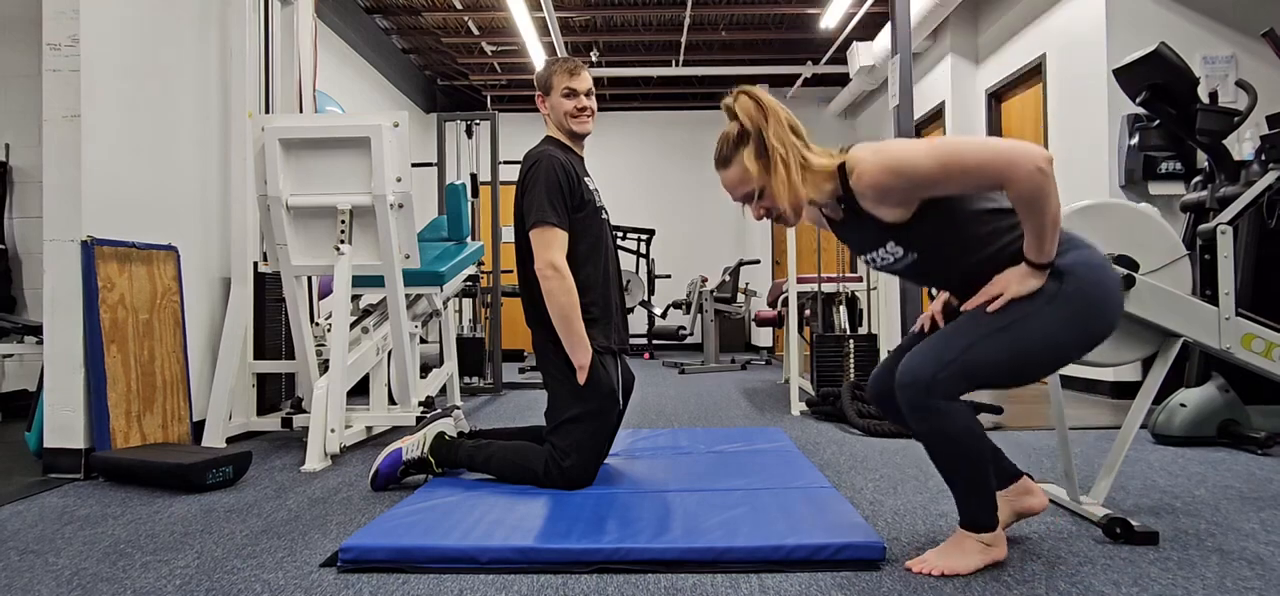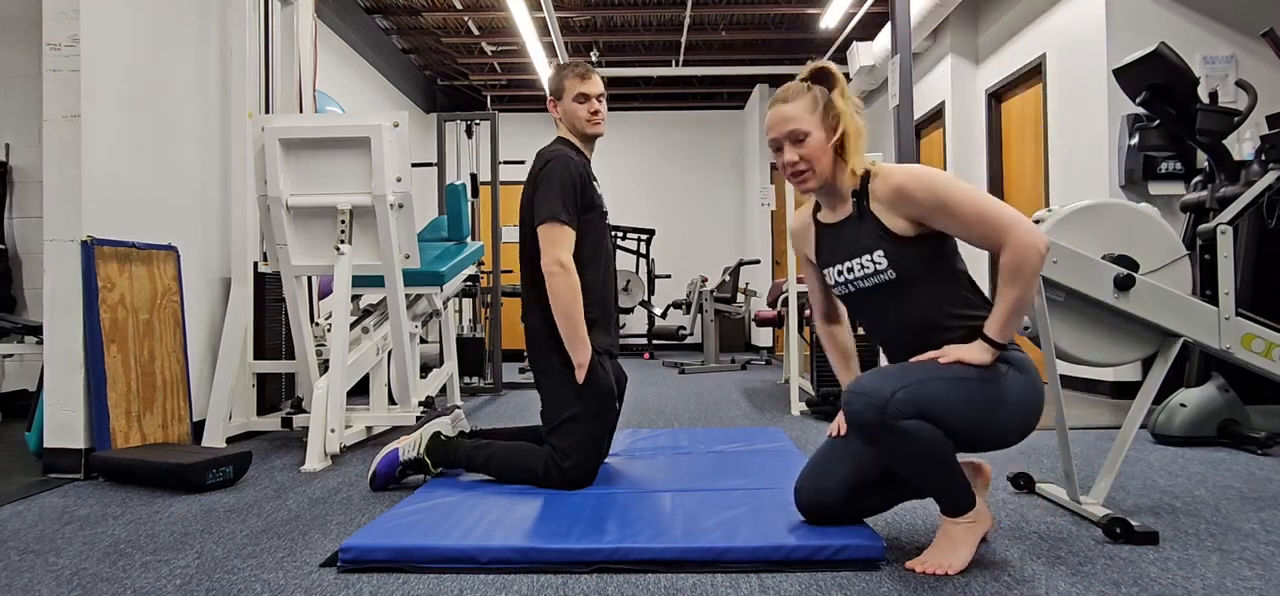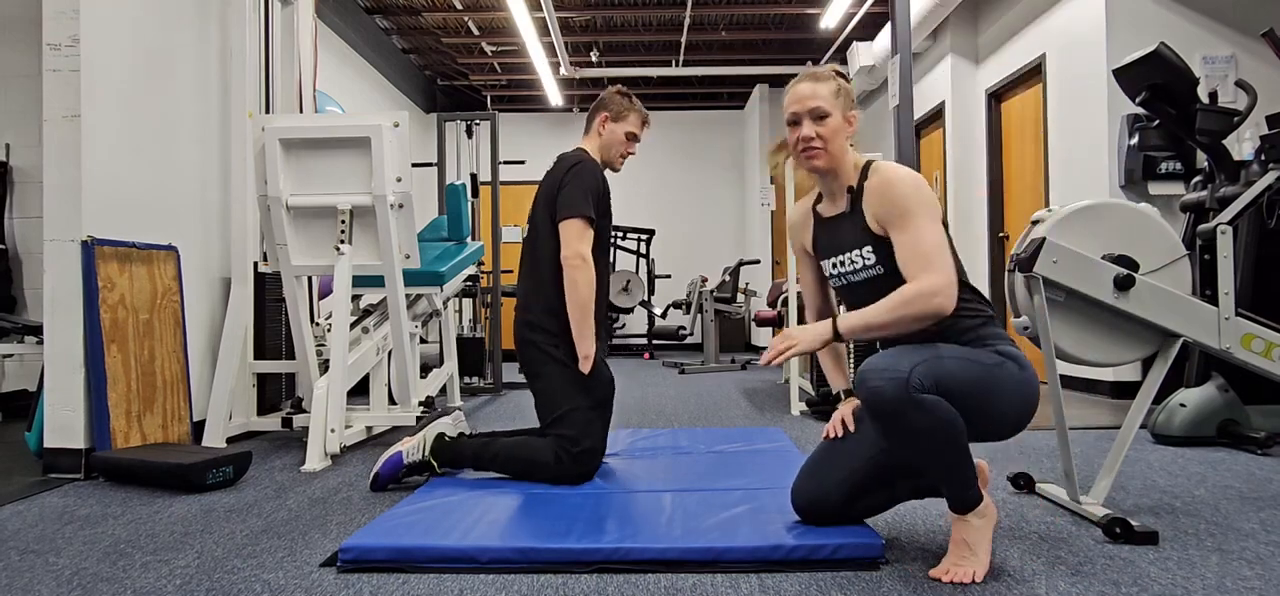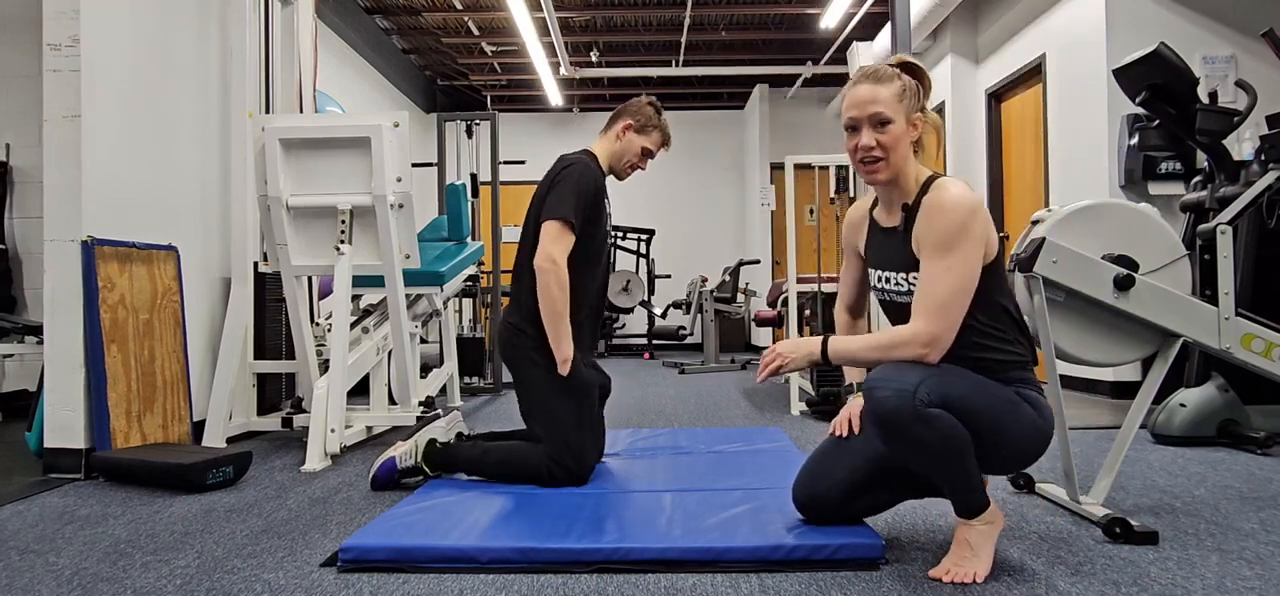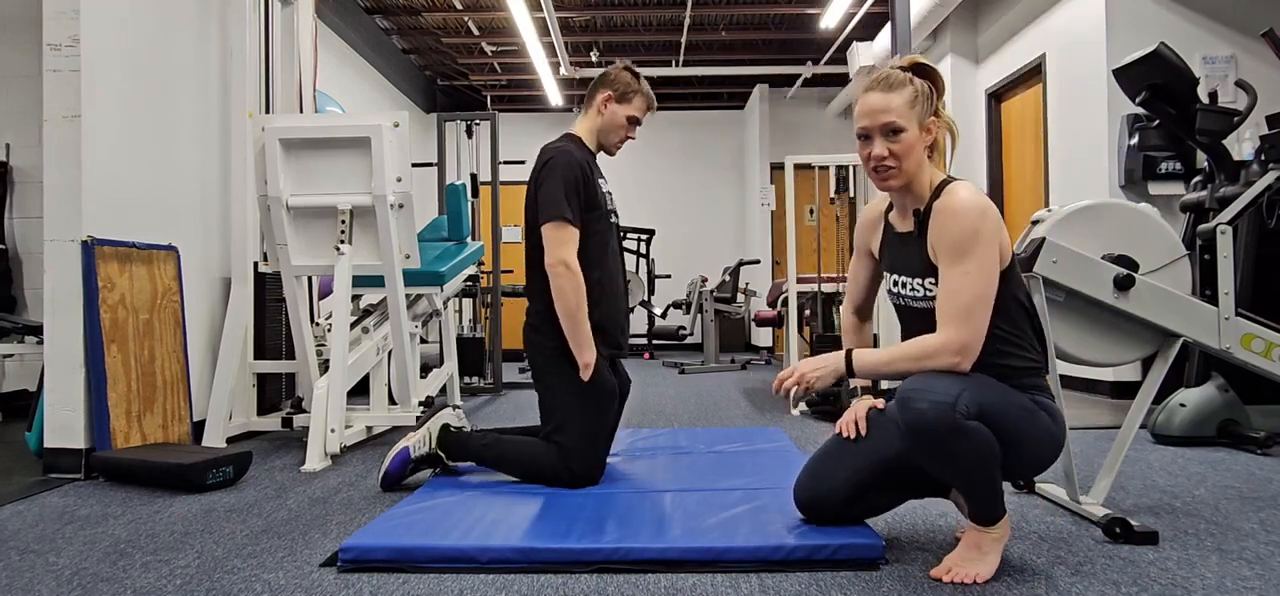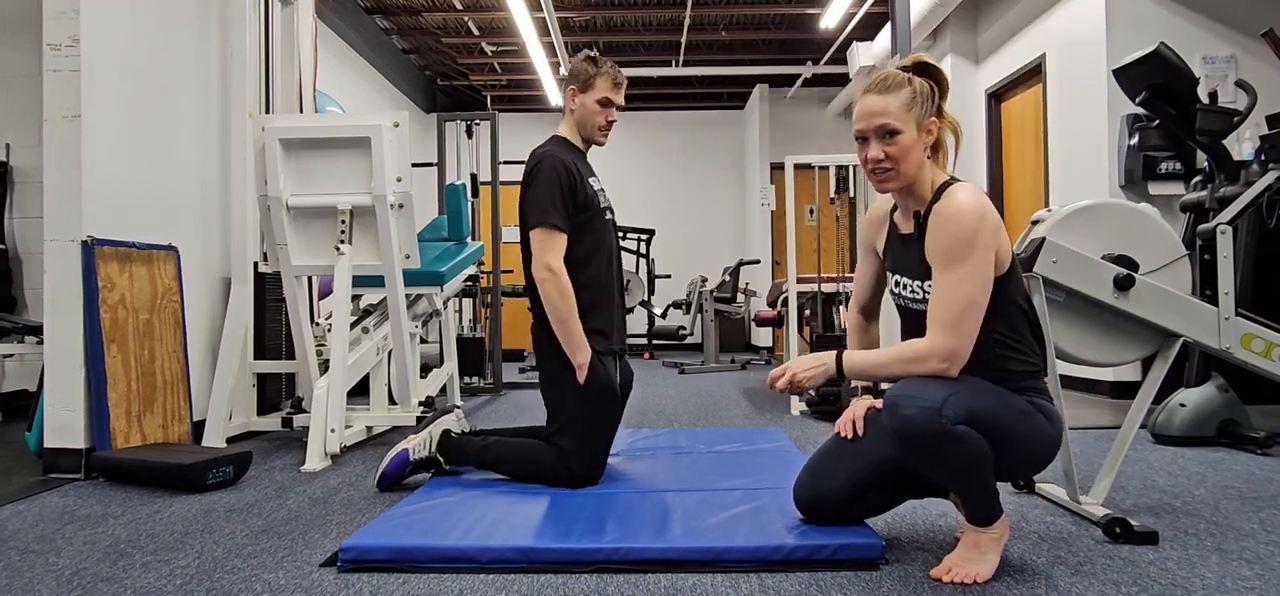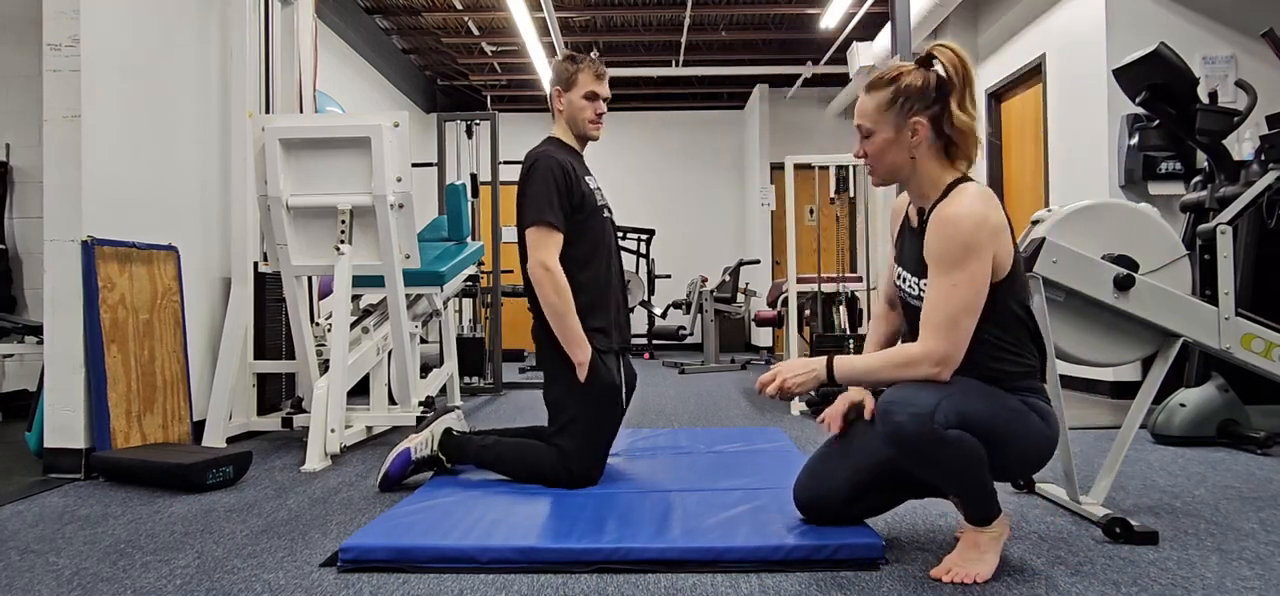
dt=0.5s
person 1, frame 1
left shoulder: (873, 172)
right shoulder: (819, 210)
left elbow: (1029, 163)
left wrist: (1036, 266)
right wrist: (944, 293)
left hip: (1072, 284)
left knee: (923, 383)
right knee: (886, 389)
left ankle: (981, 531)
right ankle: (1010, 488)
person 1, frame 2
left shoulder: (898, 187)
right shoulder: (803, 229)
left elbow: (1026, 243)
right elbow: (828, 319)
left wrist: (990, 343)
right wrist: (853, 393)
left hip: (995, 380)
right hip: (919, 382)
left knee: (872, 402)
right knee: (817, 497)
left ankle: (964, 511)
right ankle: (956, 474)
person 1, frame 3
left shoulder: (891, 183)
right shoulder: (802, 219)
left elbow: (935, 294)
right elbow: (818, 314)
left wrist: (831, 333)
right wrist: (845, 393)
left hip: (990, 370)
right hip: (915, 383)
left knee: (884, 378)
right knee: (815, 499)
left ankle: (972, 509)
right ankle: (954, 473)
person 1, frame 4
left shoulder: (951, 204)
right shoulder: (860, 218)
left elbow: (928, 340)
right elbow: (849, 311)
left wrist: (818, 348)
right wrist: (858, 392)
left hip: (1008, 406)
right hip: (928, 401)
left knee: (893, 389)
right knee: (815, 497)
left ankle: (978, 514)
right ankle: (957, 471)
person 1, frame 5
left shoulder: (962, 208)
right shoulder: (875, 219)
left elbow: (957, 348)
right elbow: (855, 312)
left wrist: (843, 364)
right wrist: (861, 392)
left hip: (1017, 412)
right hip: (937, 401)
left knee: (928, 399)
right knee: (817, 496)
left ankle: (990, 522)
right ankle: (962, 481)
person 1, frame 6
left shoulder: (961, 210)
right shoulder: (880, 218)
left elbow: (945, 353)
right elbow: (862, 311)
left wrist: (834, 364)
right wrist: (861, 392)
left hip: (1015, 412)
right hip: (934, 406)
left knee: (916, 404)
right knee: (817, 498)
left ankle: (988, 522)
right ankle: (960, 478)
person 1, frame 7
left shoulder: (964, 212)
right shoulder: (905, 208)
left elbow: (937, 358)
right elbow: (894, 304)
left wrist: (825, 368)
right wrist: (859, 382)
left hip: (1011, 414)
right hip: (940, 402)
left knee: (908, 410)
right knee: (817, 497)
left ankle: (987, 523)
right ankle: (961, 476)
person 2, frame 1
left shoulder: (573, 166)
right shoulder: (549, 165)
right elbow: (551, 266)
right wrist: (583, 357)
left hip: (599, 344)
right hip: (582, 349)
left knee: (580, 450)
right knee: (571, 469)
left ankle: (456, 434)
right ankle: (438, 447)
person 2, frame 2
left shoulder: (576, 166)
right shoulder: (561, 165)
right elbow: (556, 264)
right wrist: (582, 356)
left hip: (589, 343)
right hip: (573, 348)
left knee: (583, 449)
right knee: (571, 468)
left ankle: (457, 436)
right ankle: (436, 449)
person 2, frame 3
left shoulder: (572, 172)
right shoulder: (584, 171)
right elbow: (575, 259)
left wrist: (586, 347)
right wrist: (587, 350)
left hip: (552, 336)
right hip: (559, 340)
left knee: (584, 447)
right knee: (577, 460)
left ankle: (456, 439)
right ankle: (439, 448)
person 2, frame 4
left shoulder: (588, 178)
right shoulder: (580, 173)
right elbow: (549, 261)
left wrist: (575, 353)
right wrist: (565, 355)
left hip: (550, 342)
right hip: (540, 344)
left knee: (586, 449)
right knee: (571, 465)
left ankle: (459, 441)
right ankle: (434, 452)
person 2, frame 5
left shoulder: (584, 164)
right shoulder: (565, 161)
right elbow: (560, 262)
right wrist: (586, 354)
left hip: (596, 345)
right hip: (572, 348)
left knee: (579, 449)
right knee: (579, 467)
left ankle: (457, 436)
right ankle: (447, 440)
person 2, frame 6
left shoulder: (580, 166)
right shoulder: (553, 165)
right elbow: (547, 268)
right wrist: (582, 356)
left hip: (599, 345)
right hip: (579, 349)
left knee: (577, 448)
right knee: (577, 467)
left ankle: (459, 437)
right ankle: (447, 445)
person 2, frame 7
left shoulder: (576, 166)
right shoulder: (550, 164)
right elbow: (543, 266)
right wrist: (581, 353)
left hip: (603, 343)
right hip: (582, 347)
left knee: (580, 448)
right knee: (577, 467)
left ankle: (458, 436)
right ankle: (447, 443)
